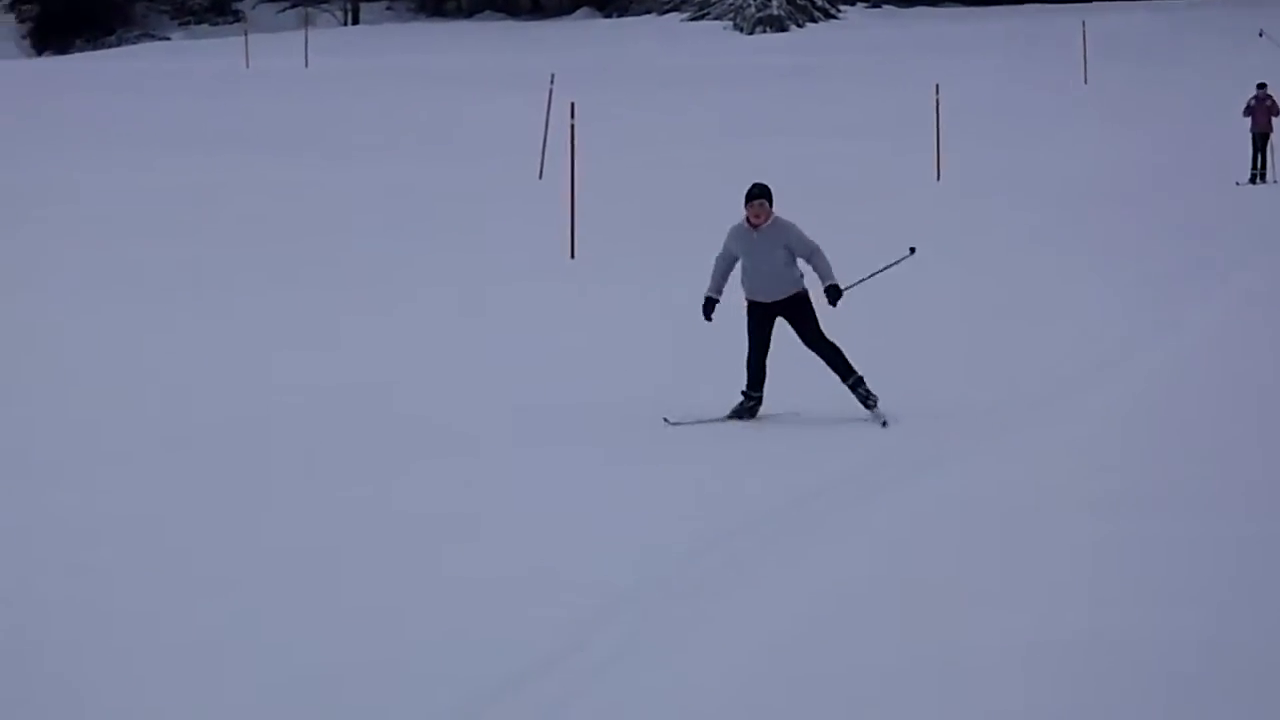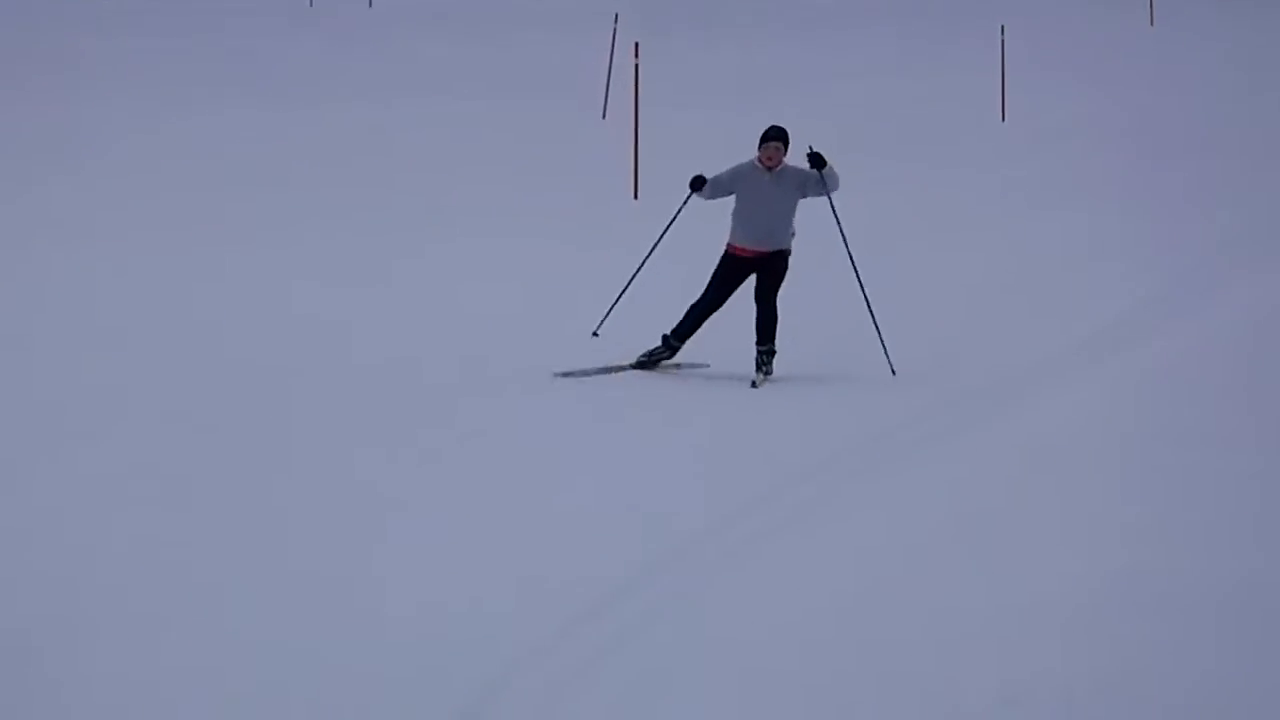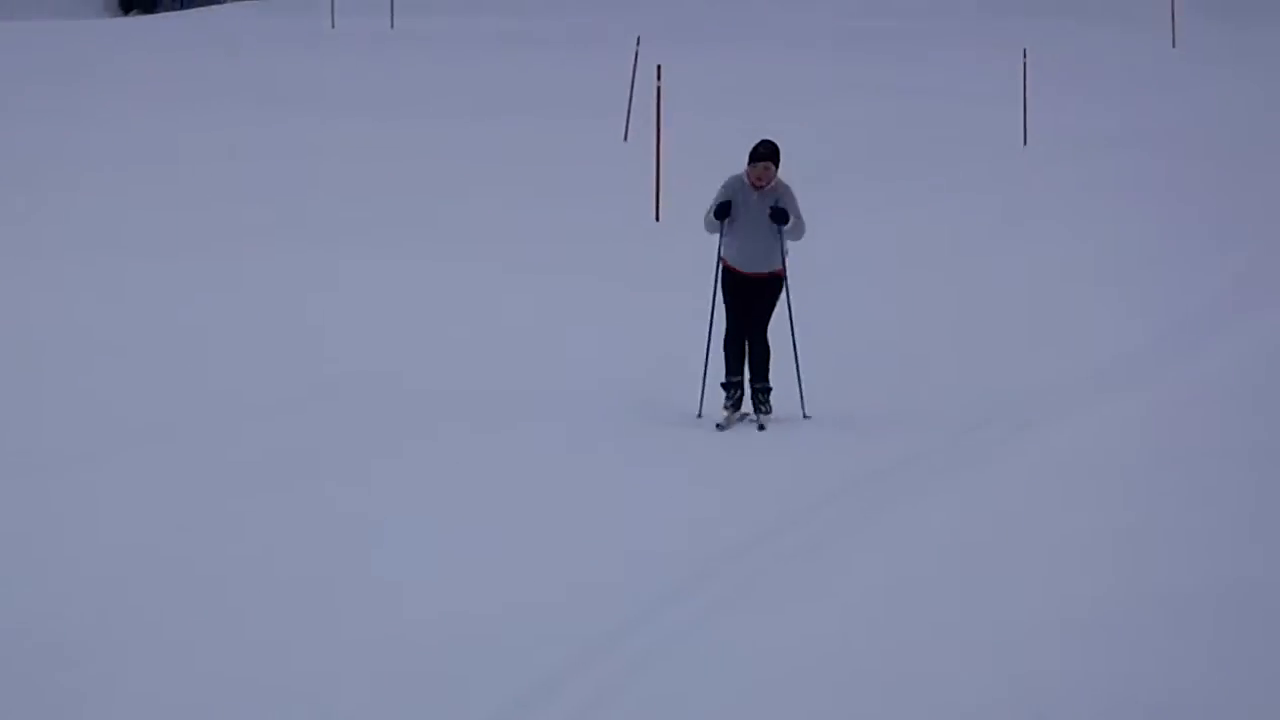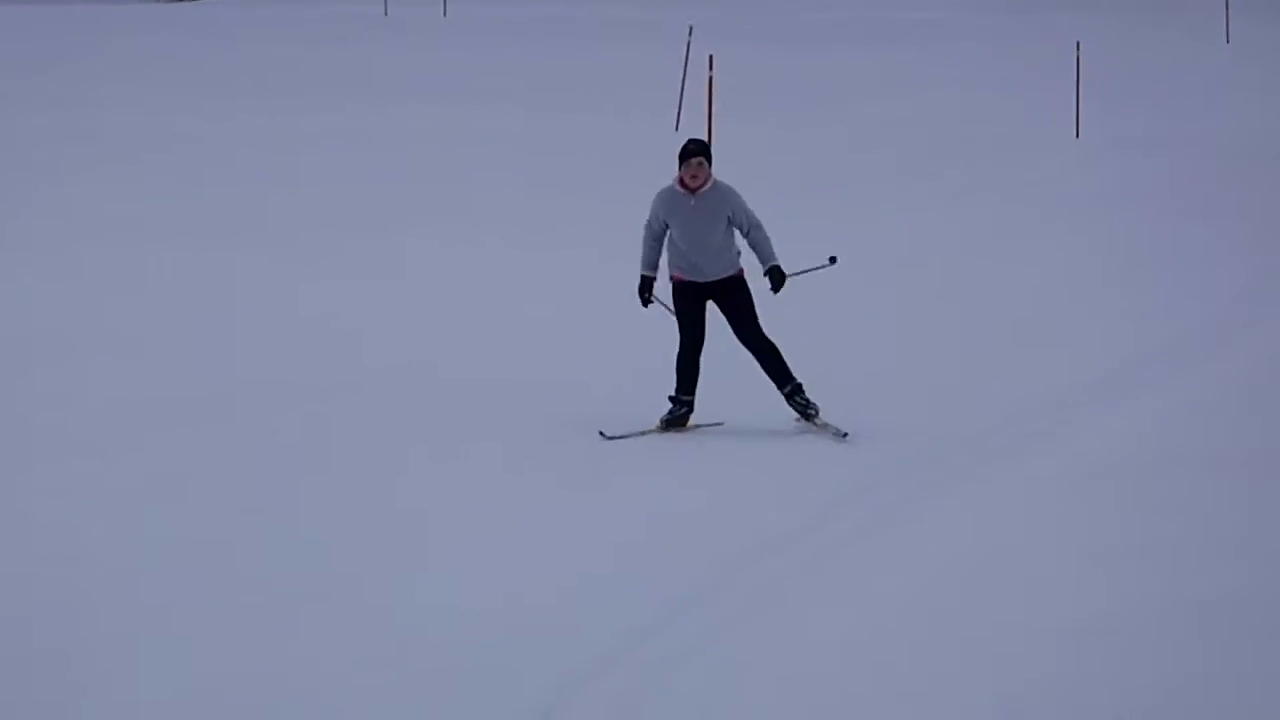
dt=0.5s
person 1, frame 1
left shoulder: (786, 228)
right shoulder: (736, 233)
left elbow: (812, 252)
right elbow: (724, 261)
left wrist: (829, 283)
right wrist: (712, 294)
left hip: (793, 295)
right hip: (757, 302)
left knee: (816, 341)
right knee: (757, 351)
left ankle: (856, 385)
right ankle: (753, 399)
person 1, frame 2
left shoulder: (795, 177)
right shoulder: (741, 172)
left elbow: (829, 185)
right elbow: (714, 188)
left wrist: (822, 167)
right wrist: (700, 184)
left hip: (775, 254)
right hip: (739, 251)
left knee: (765, 298)
right knee: (709, 301)
left ankle: (765, 355)
right ankle: (671, 345)
person 1, frame 3
left shoulder: (783, 192)
right shoulder: (733, 186)
left elbow: (795, 232)
right elbow: (711, 226)
left wrist: (785, 219)
right wrist: (718, 214)
left hip: (769, 275)
right hip: (734, 271)
left knee: (756, 331)
right knee: (735, 327)
left ankle: (761, 392)
right ankle: (733, 387)
person 1, frame 4
left shoulder: (725, 195)
right shoulder: (664, 199)
left elbow: (753, 229)
right elbow: (653, 234)
left wrist: (771, 264)
right wrist: (647, 274)
left hip: (728, 278)
right hip: (686, 282)
left knee: (753, 336)
right knee: (691, 342)
